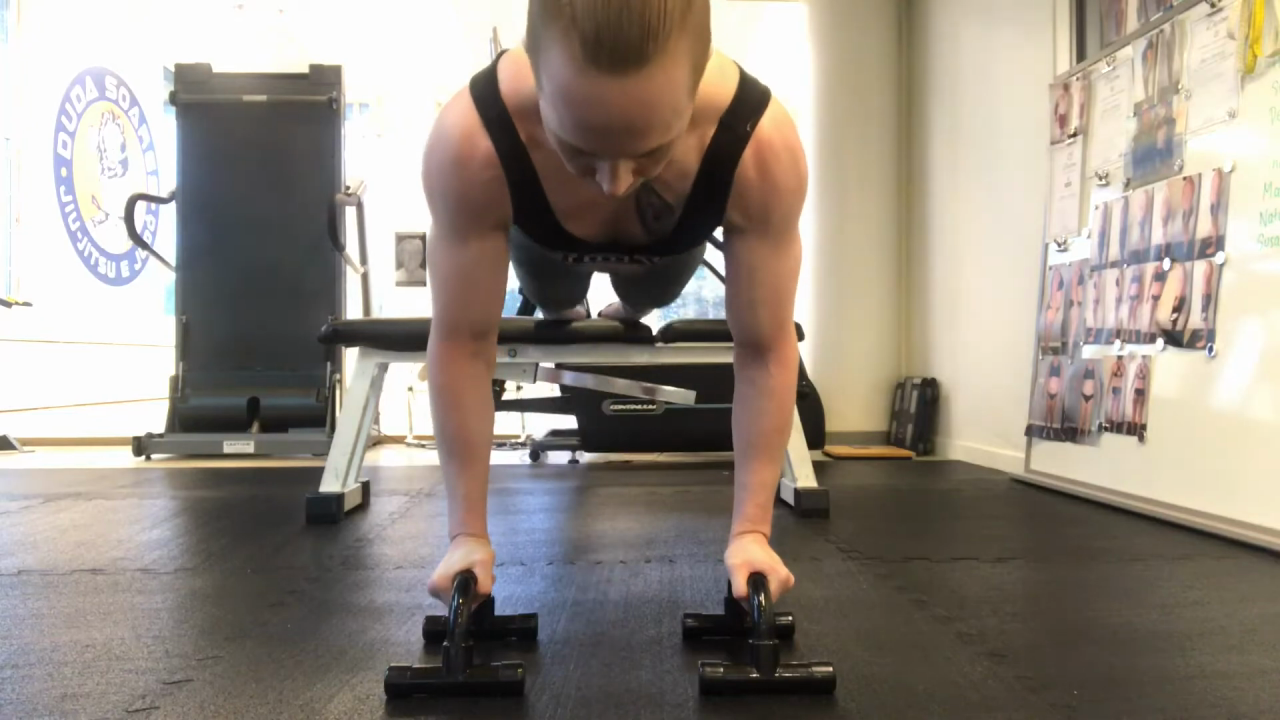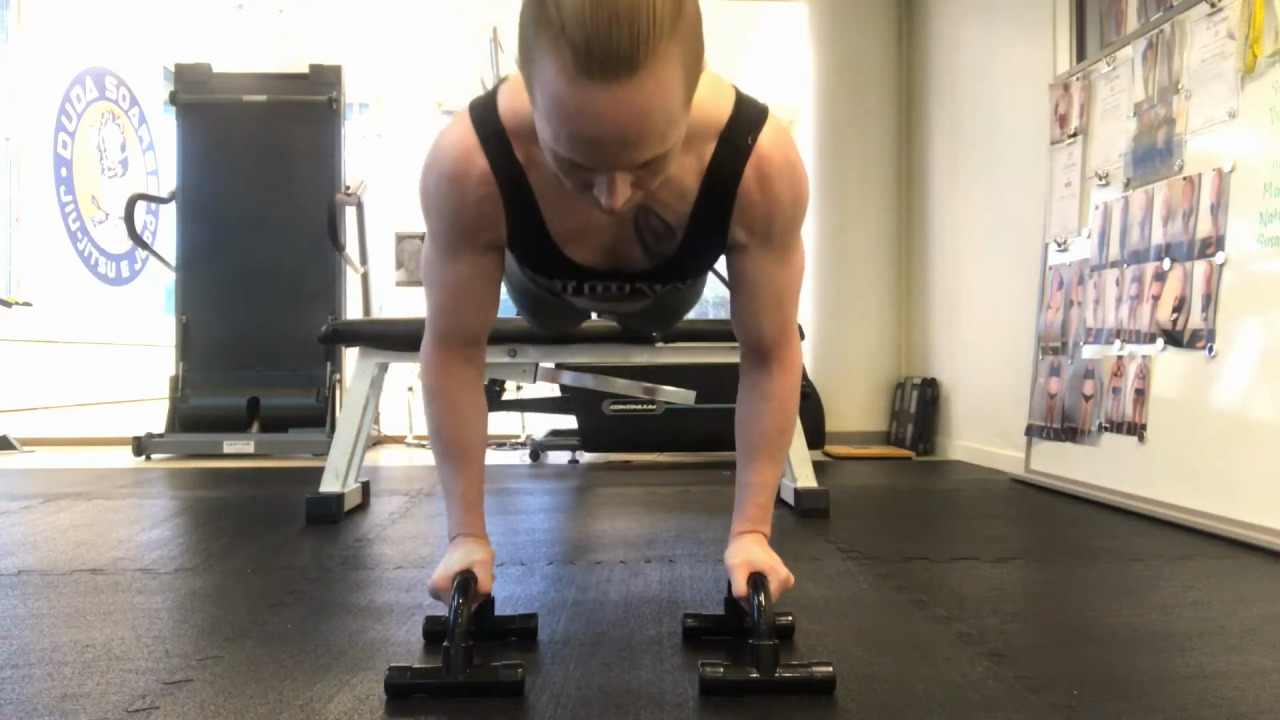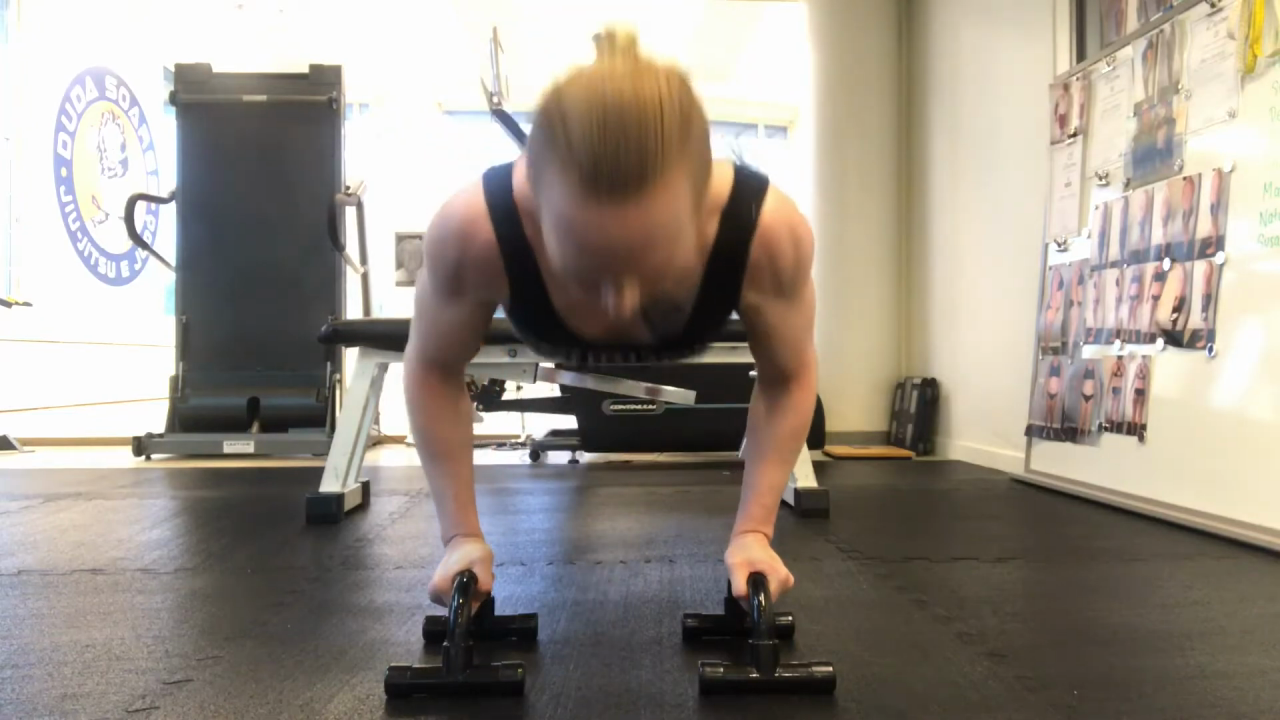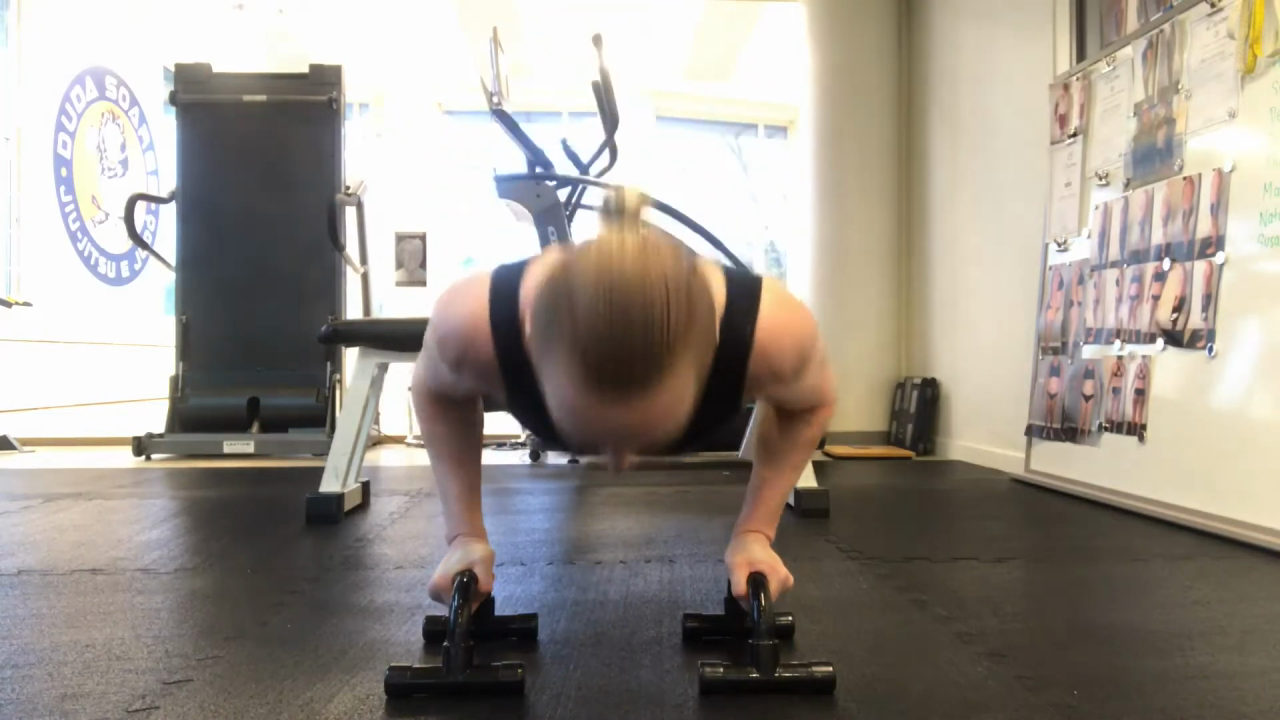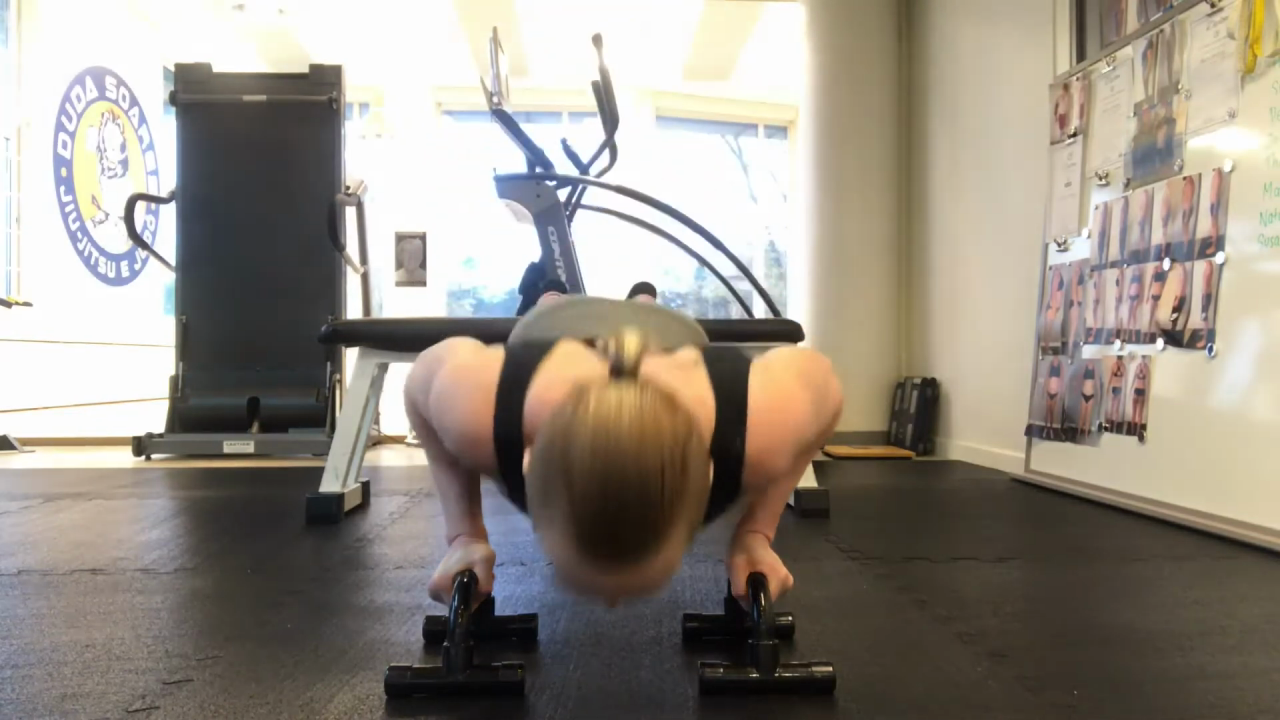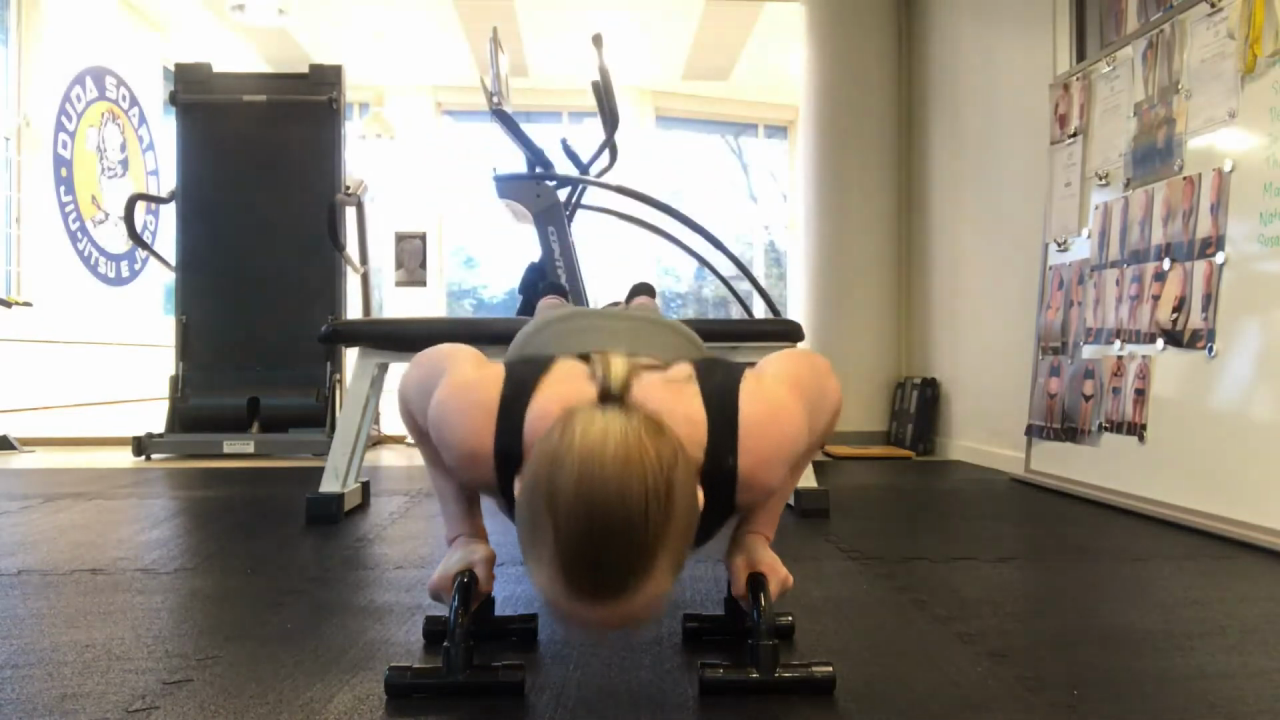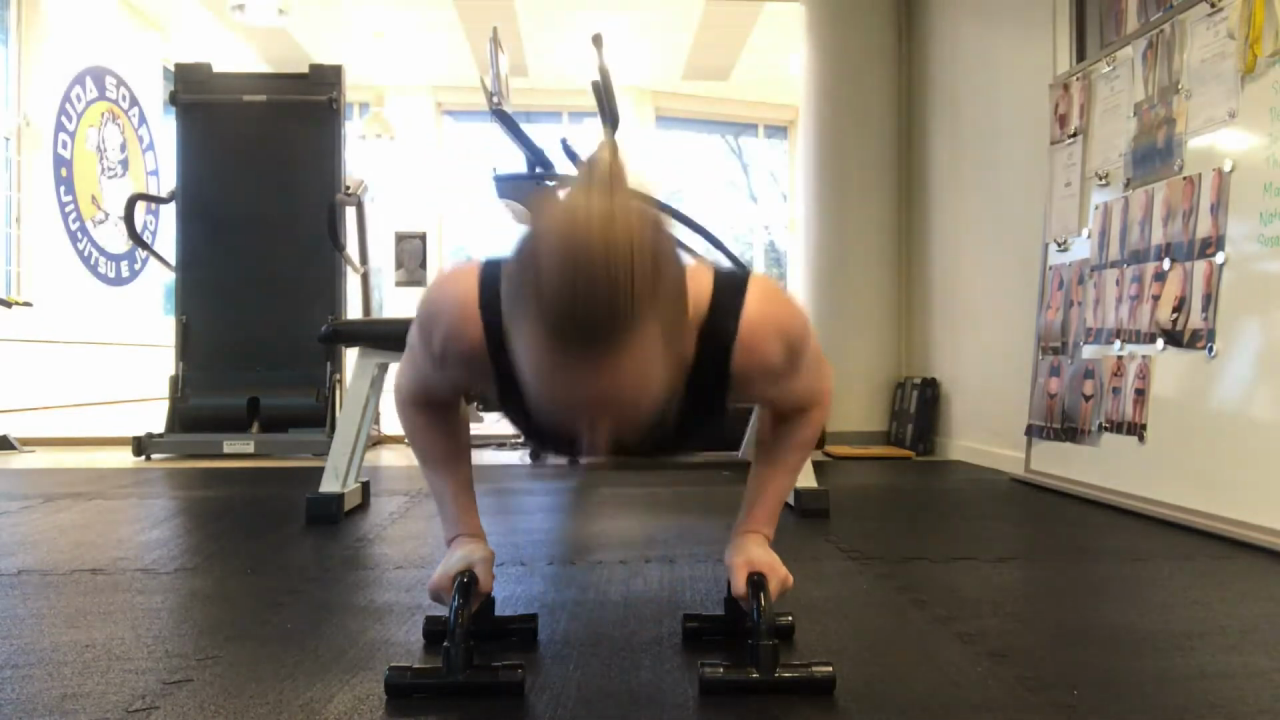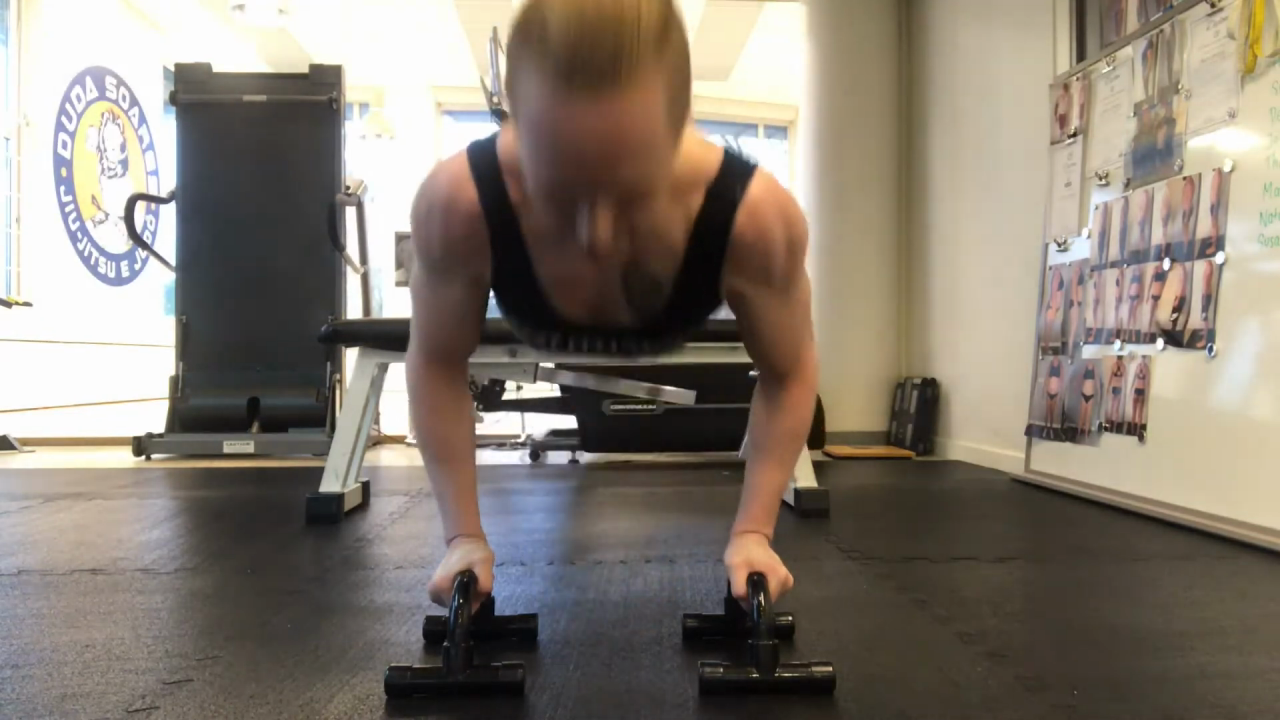
dt=0.2s
person 1, frame 1
left shoulder: (761, 146)
right shoulder: (470, 141)
left elbow: (765, 350)
right elbow: (462, 344)
left wrist: (750, 531)
right wrist: (467, 535)
left hip: (666, 255)
right hip: (547, 251)
left knee: (642, 306)
right knee: (554, 306)
left ankle: (625, 314)
person 1, frame 2
left shoulder: (762, 164)
right shoulder: (465, 163)
left elbow: (769, 357)
right elbow: (453, 352)
left wrist: (750, 530)
right wrist: (467, 535)
right hip: (544, 285)
right knee: (551, 326)
person 1, frame 3
left shoulder: (768, 231)
right shoulder: (474, 228)
left elbow: (789, 375)
right elbow: (435, 368)
left wrist: (757, 527)
right wrist: (463, 531)
person 1, frame 4
left shoulder: (765, 329)
right shoulder: (477, 320)
left elbow: (809, 403)
right elbow: (437, 395)
left wrist: (755, 530)
right wrist: (465, 531)
person 1, frame 5
left shoulder: (757, 430)
right shoulder: (480, 411)
left elbow: (827, 388)
right elbow: (420, 388)
left wrist: (756, 533)
right wrist: (463, 532)
left ankle: (646, 308)
right ankle: (551, 303)
person 1, frame 6
left shoulder: (751, 435)
right shoulder: (479, 425)
left elbow: (826, 392)
right elbow: (413, 391)
left wrist: (754, 534)
right wrist: (465, 535)
left ankle: (644, 305)
right ankle: (550, 301)
person 1, frame 7
left shoulder: (753, 327)
right shoulder: (463, 315)
left elbow: (807, 401)
right elbow: (419, 394)
left wrist: (753, 532)
right wrist: (462, 534)
person 1, frame 8
left shoulder: (753, 213)
right shoulder: (459, 200)
left elbow: (788, 371)
right elbow: (437, 363)
left wrist: (752, 532)
right wrist: (463, 536)
left hip: (666, 314)
right hip: (537, 309)
